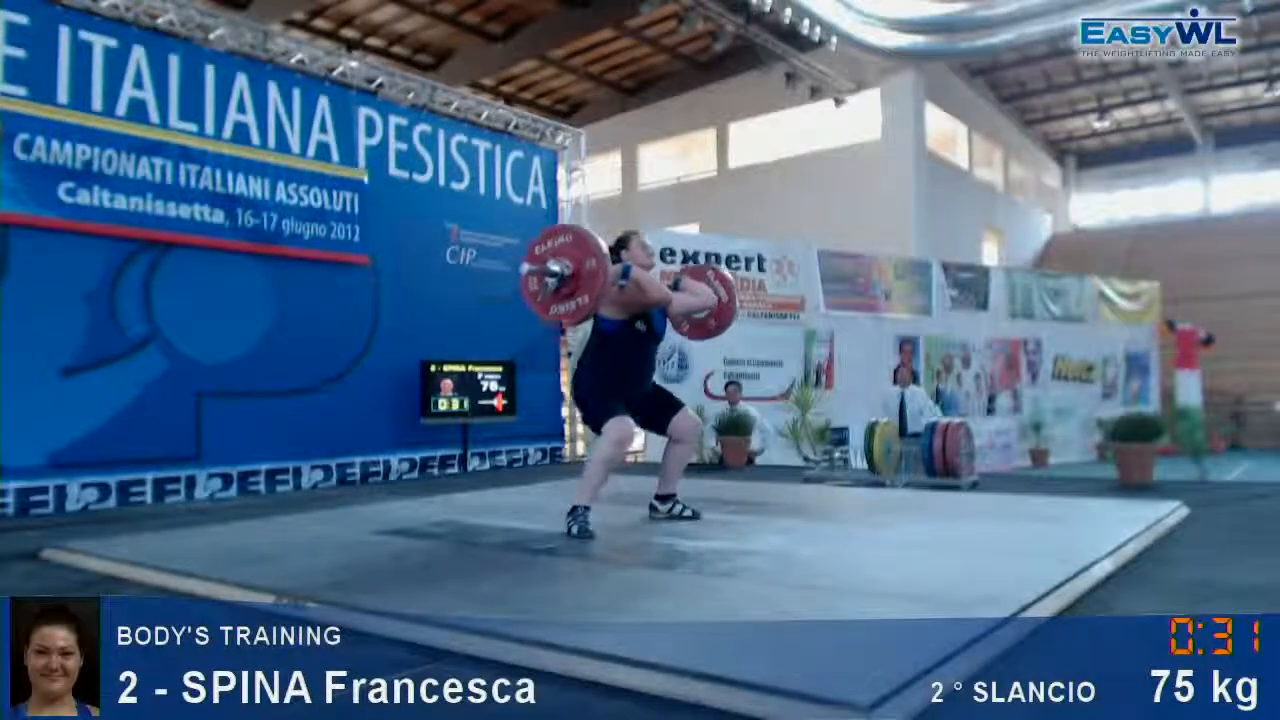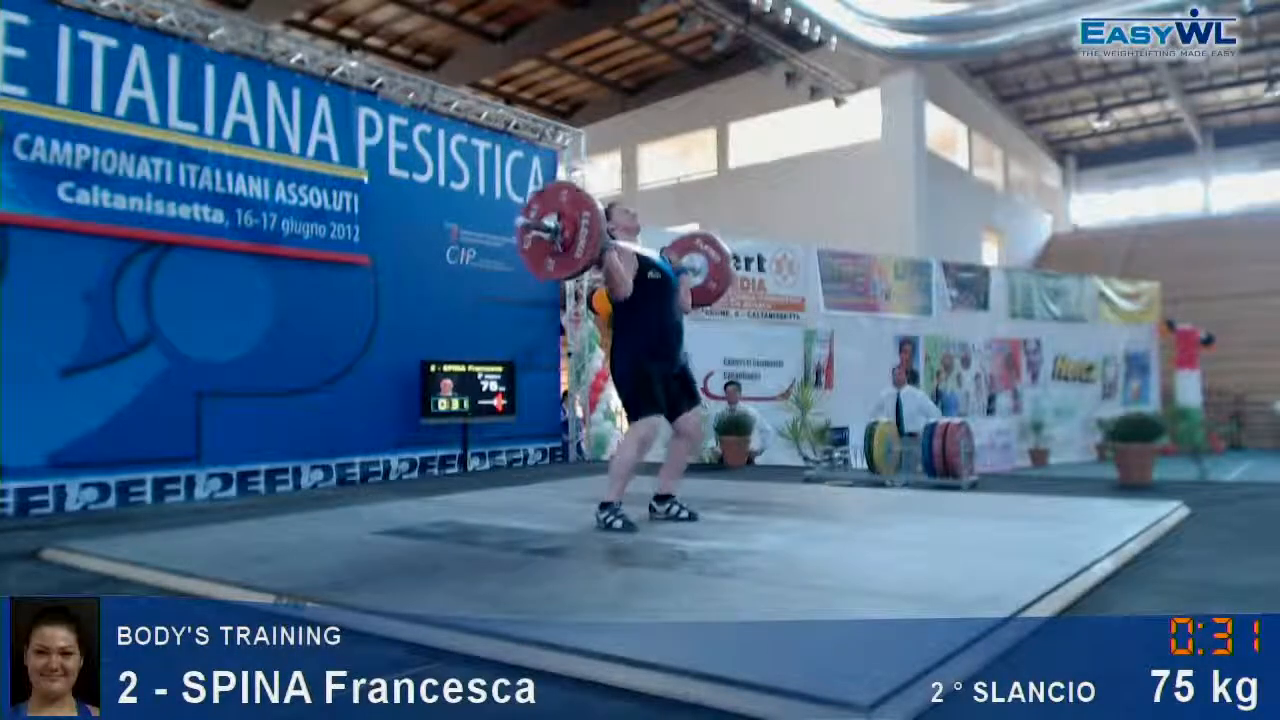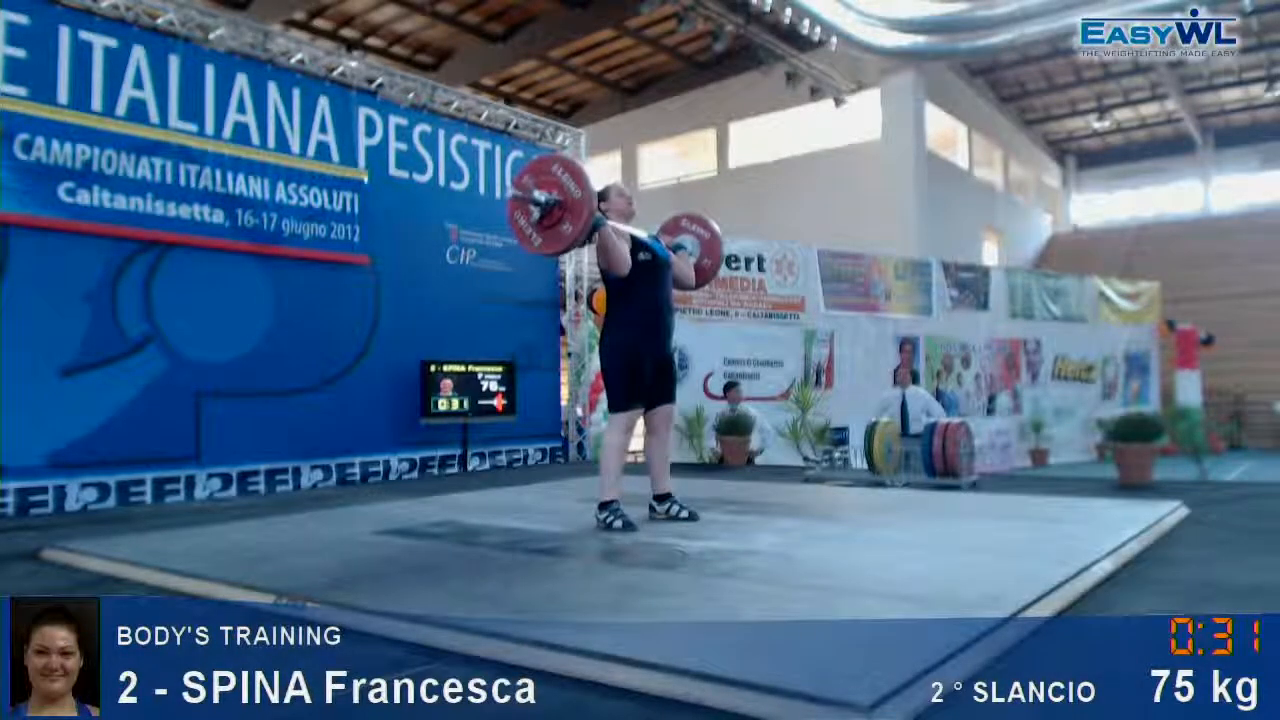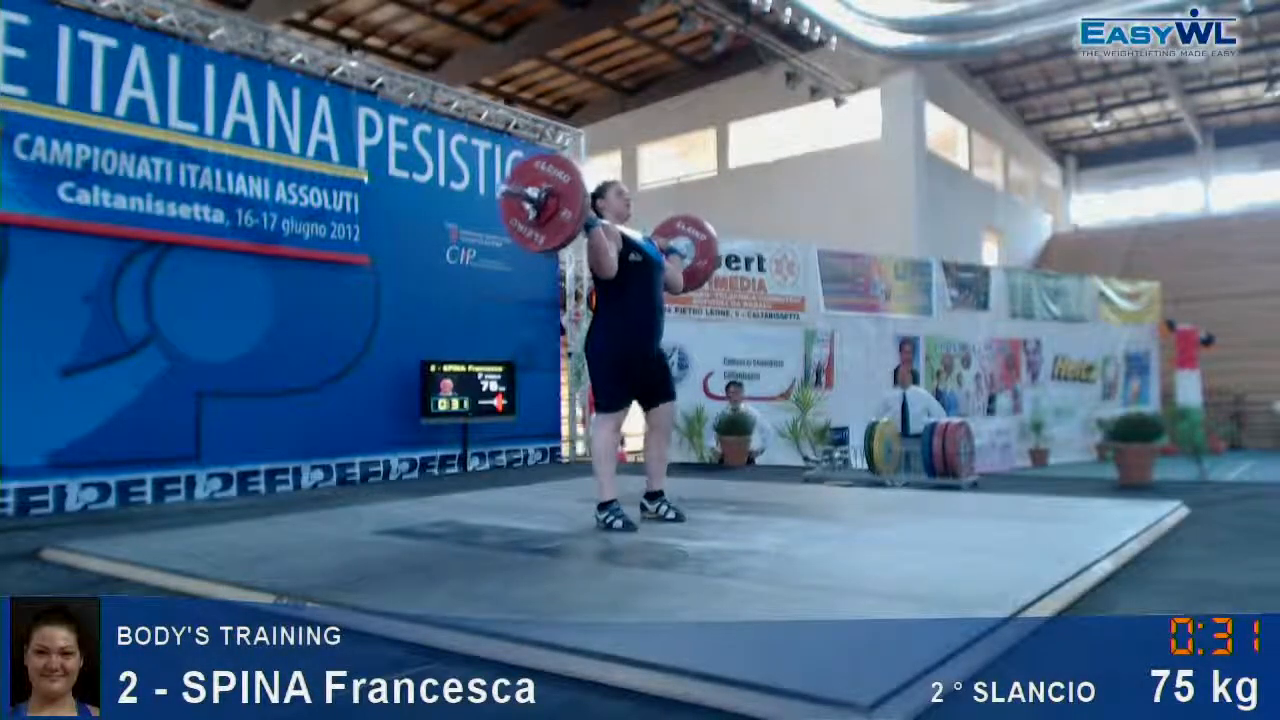
dt=1s
person 1, frame 1
left shoulder: (655, 294)
right shoulder: (619, 292)
left elbow: (708, 299)
right elbow: (659, 296)
left wrist: (680, 281)
right wrist: (624, 271)
left hip: (637, 387)
right hip: (598, 385)
left knee: (689, 427)
right knee: (620, 433)
left ankle: (664, 500)
right ankle: (579, 511)
person 1, frame 2
left shoulder: (657, 259)
right shoulder: (619, 255)
left elbow: (683, 304)
right elbow: (622, 290)
left wrist: (681, 269)
right wrist: (605, 247)
left hip: (671, 360)
right hip: (636, 360)
left knee: (690, 427)
right knee: (644, 430)
left ankle: (662, 500)
right ankle: (608, 506)
person 1, frame 3
left shoulder: (650, 241)
right shoulder: (611, 236)
left elbow: (688, 278)
right elbow: (621, 267)
left wrist: (676, 247)
right wrist: (599, 226)
left hip: (658, 345)
right hip: (625, 343)
left knee: (661, 421)
right knee: (623, 420)
left ankle: (662, 499)
right ankle: (607, 505)
person 1, frame 4
left shoulder: (647, 242)
right shoulder: (606, 233)
left elbow: (675, 284)
right elbow: (607, 269)
left wrist: (672, 251)
right wrist: (591, 225)
left hip: (648, 346)
right hip: (613, 344)
left knee: (663, 416)
right knee: (610, 419)
left ankle: (654, 497)
right ankle: (606, 505)
